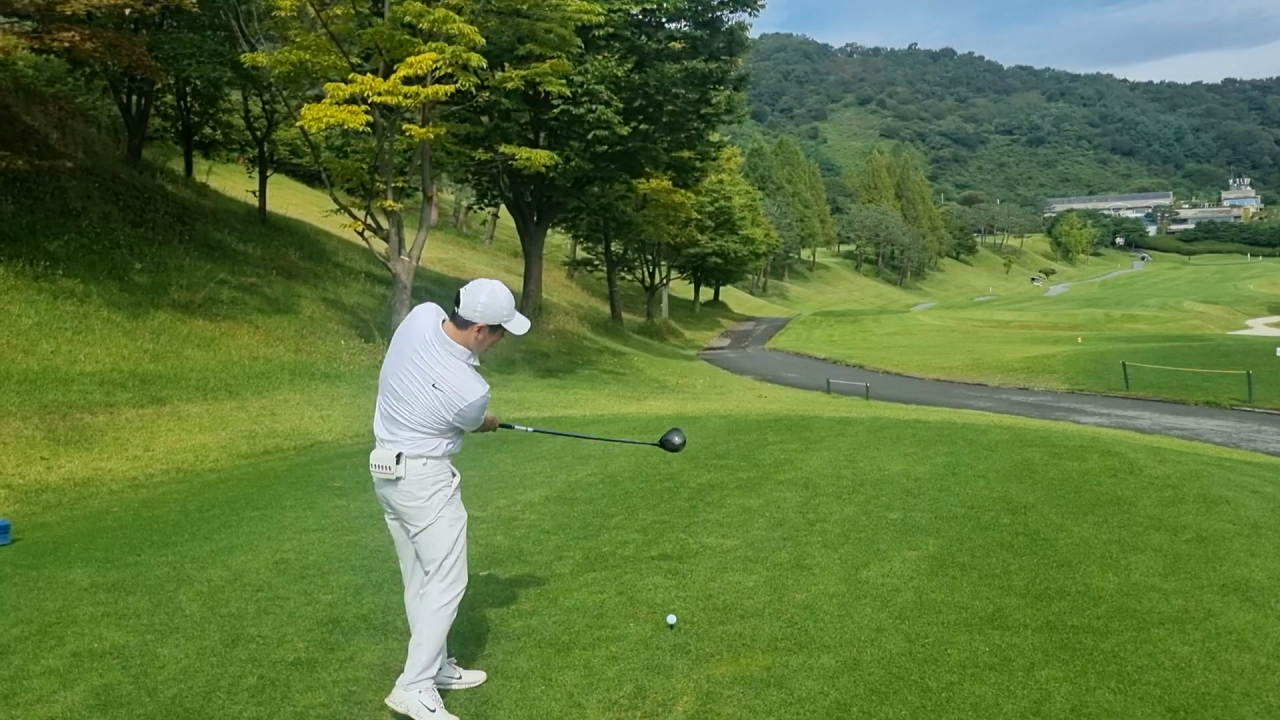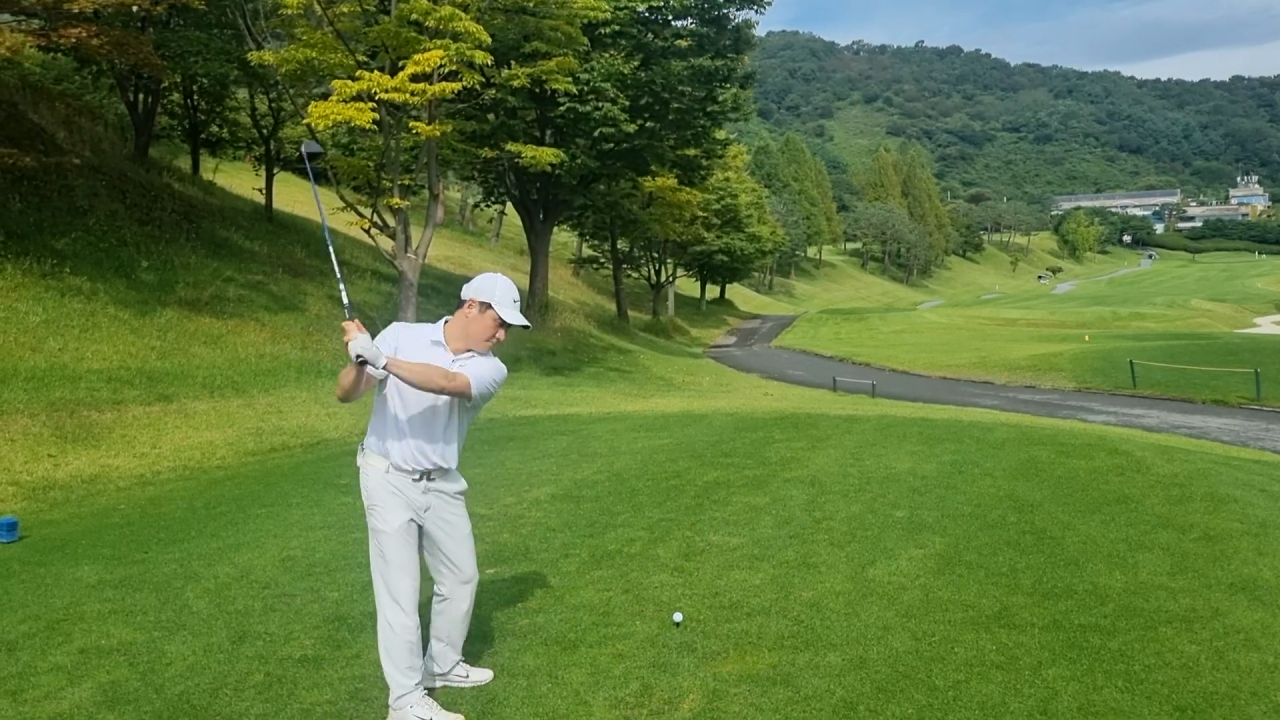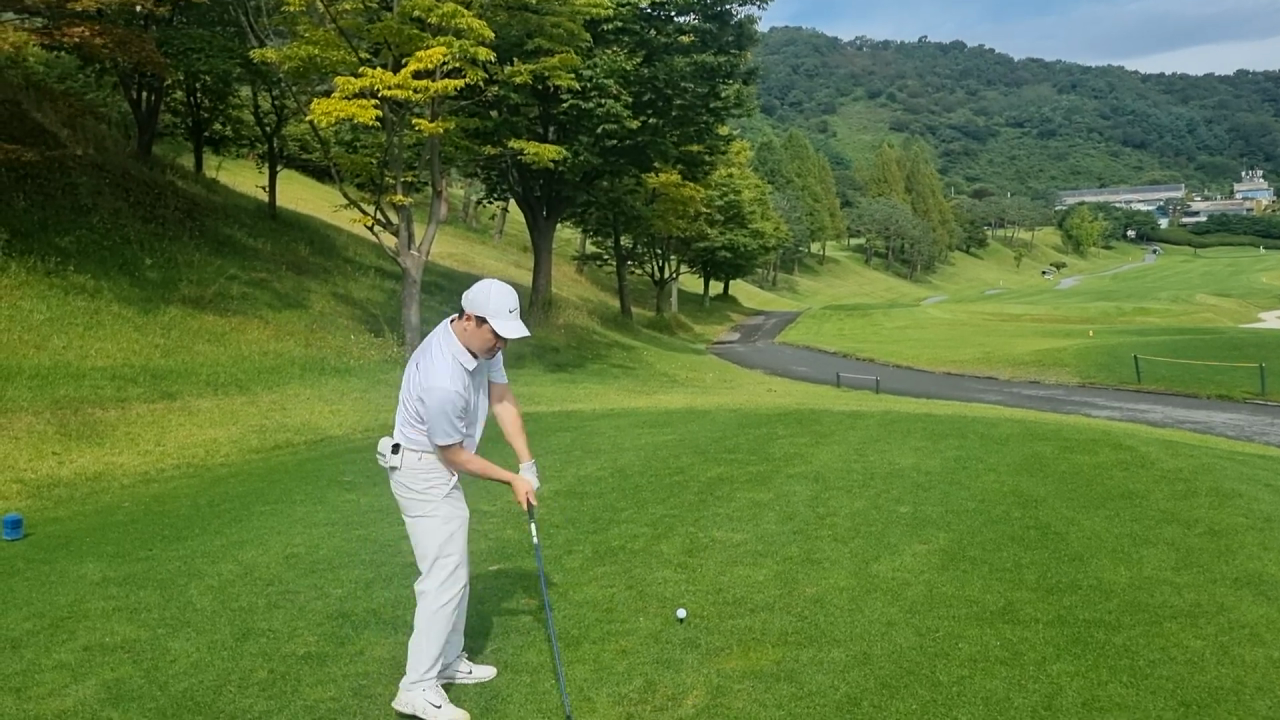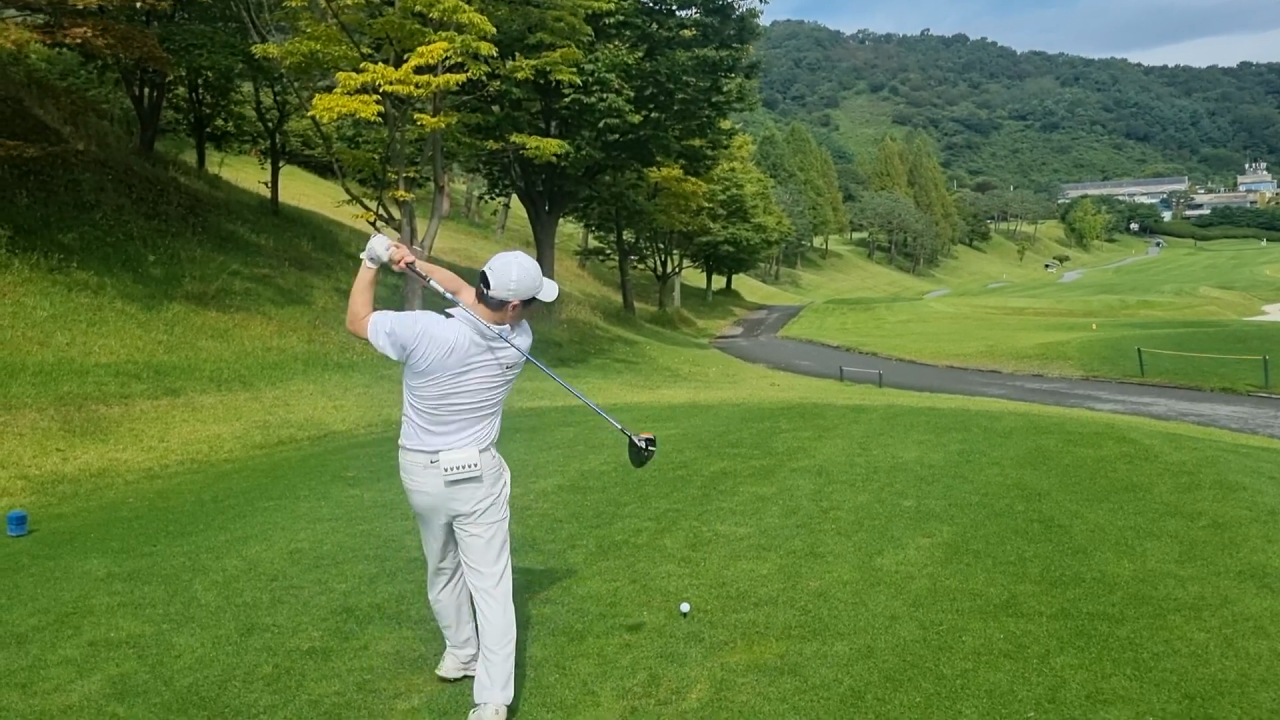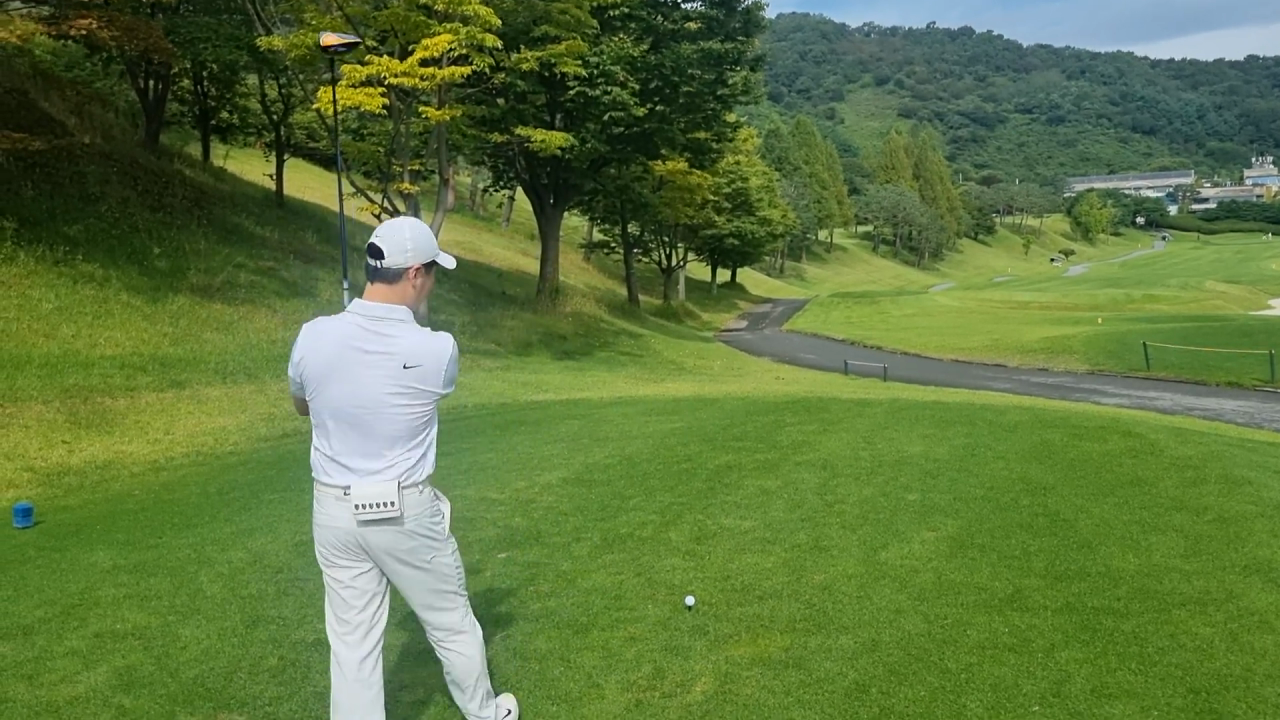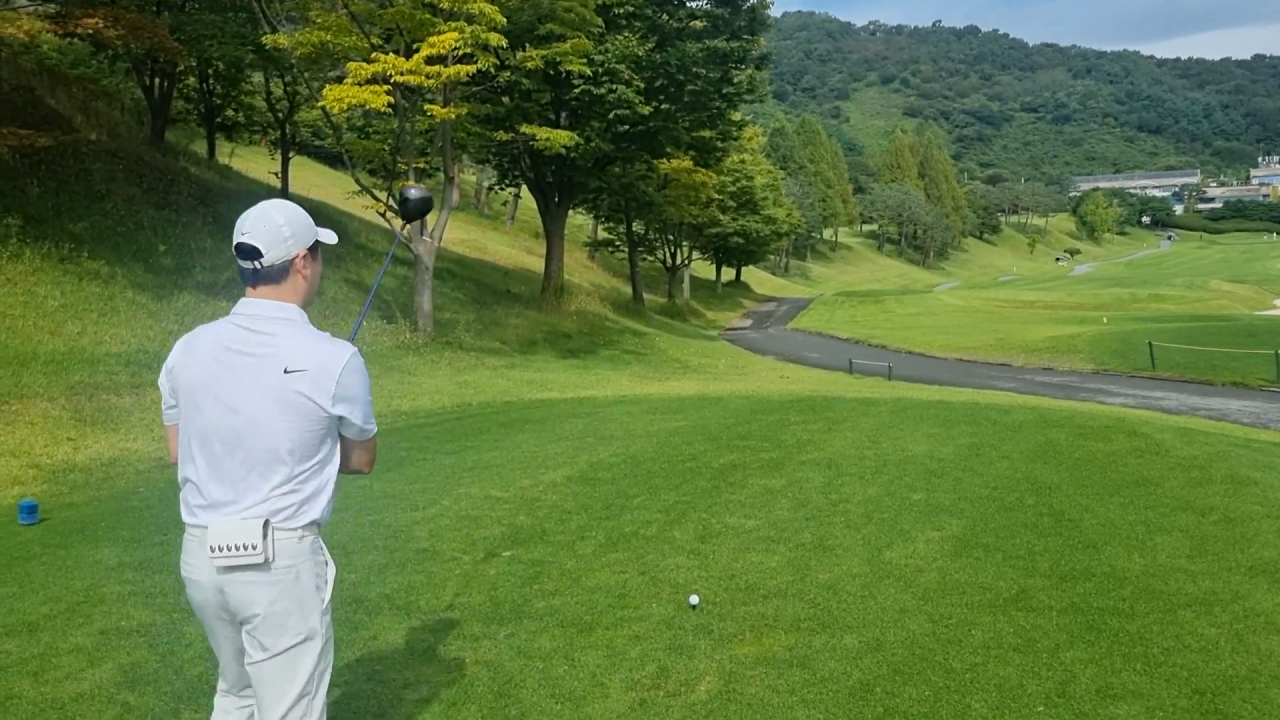
dt=0.7s
person 1, frame 1
left shoulder: (423, 316)
right shoulder: (468, 392)
right elbow: (479, 424)
right wrist: (493, 421)
left hip: (391, 470)
right hip: (425, 479)
left knee: (423, 578)
right knee: (446, 582)
left ankle: (434, 667)
person 1, frame 2
left shoulder: (490, 370)
right shoulder: (404, 334)
left elbow: (443, 381)
right elbow: (346, 393)
left wrist: (380, 360)
right wrist: (358, 357)
left hip: (442, 484)
right hip: (388, 480)
left knee: (461, 579)
right knee: (399, 592)
left ankle: (441, 665)
person 1, frame 3
left shoulder: (483, 343)
right shoulder: (442, 382)
left elbow: (503, 401)
right elbow: (456, 457)
left wrist: (527, 463)
right wrist: (510, 479)
left hip: (444, 474)
right hip: (426, 474)
left knee: (451, 569)
right knee: (445, 576)
left ankle: (446, 662)
person 1, frame 4
left shoulder: (423, 331)
right shoulder: (518, 341)
left elbow: (356, 321)
right elbow: (464, 290)
left wrist: (372, 260)
right wrist: (415, 261)
left hip: (421, 472)
right hip: (477, 473)
left knee: (444, 569)
right knee: (491, 583)
left ankle: (460, 655)
person 1, frame 5
left shoulder: (313, 337)
right shoulder: (438, 349)
left hip: (335, 512)
right hip: (406, 512)
left knee: (352, 644)
right knee: (451, 622)
person 1, frame 6
left shoulder: (188, 350)
right shoulder: (332, 360)
left elbow: (178, 450)
right elbow: (361, 461)
left hip: (201, 557)
right hip: (281, 561)
